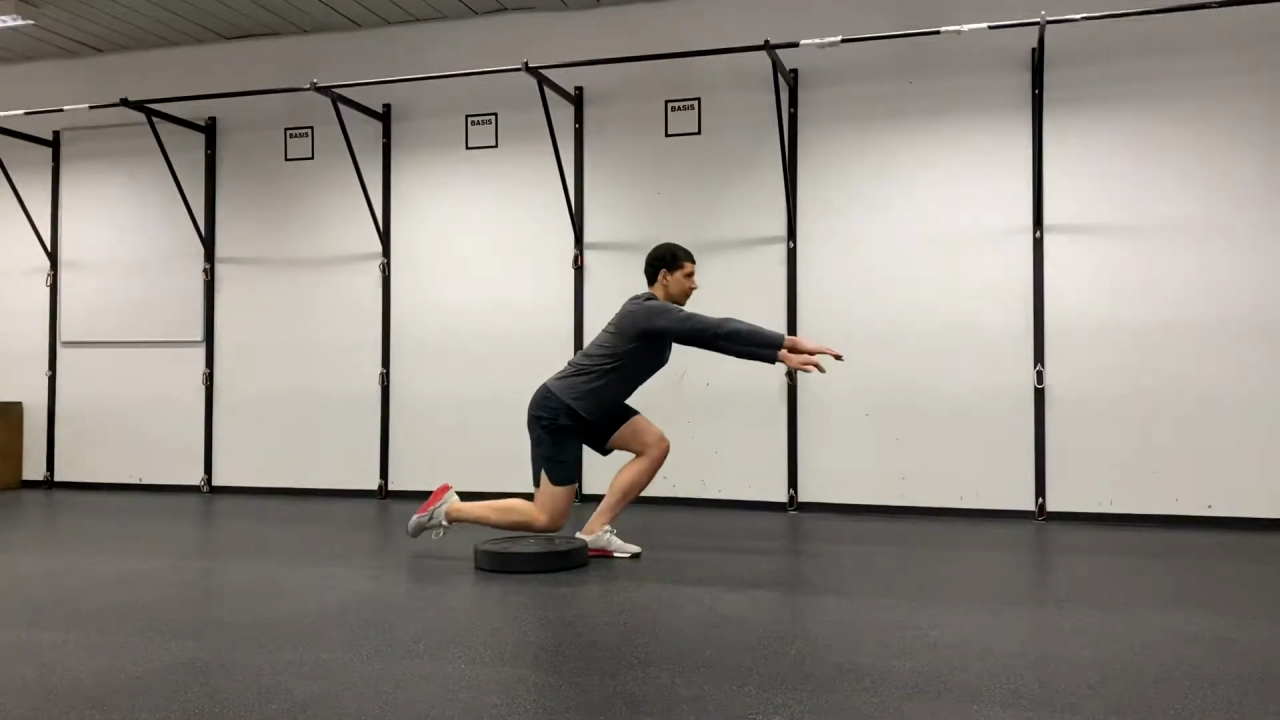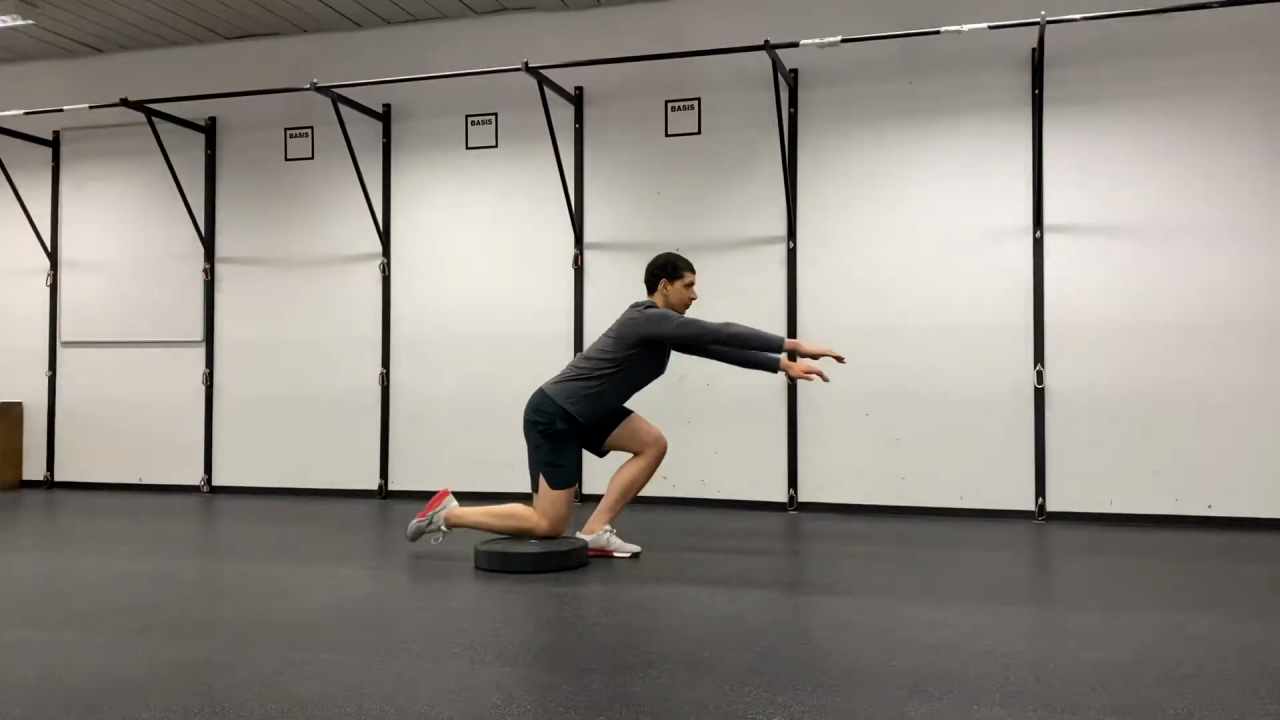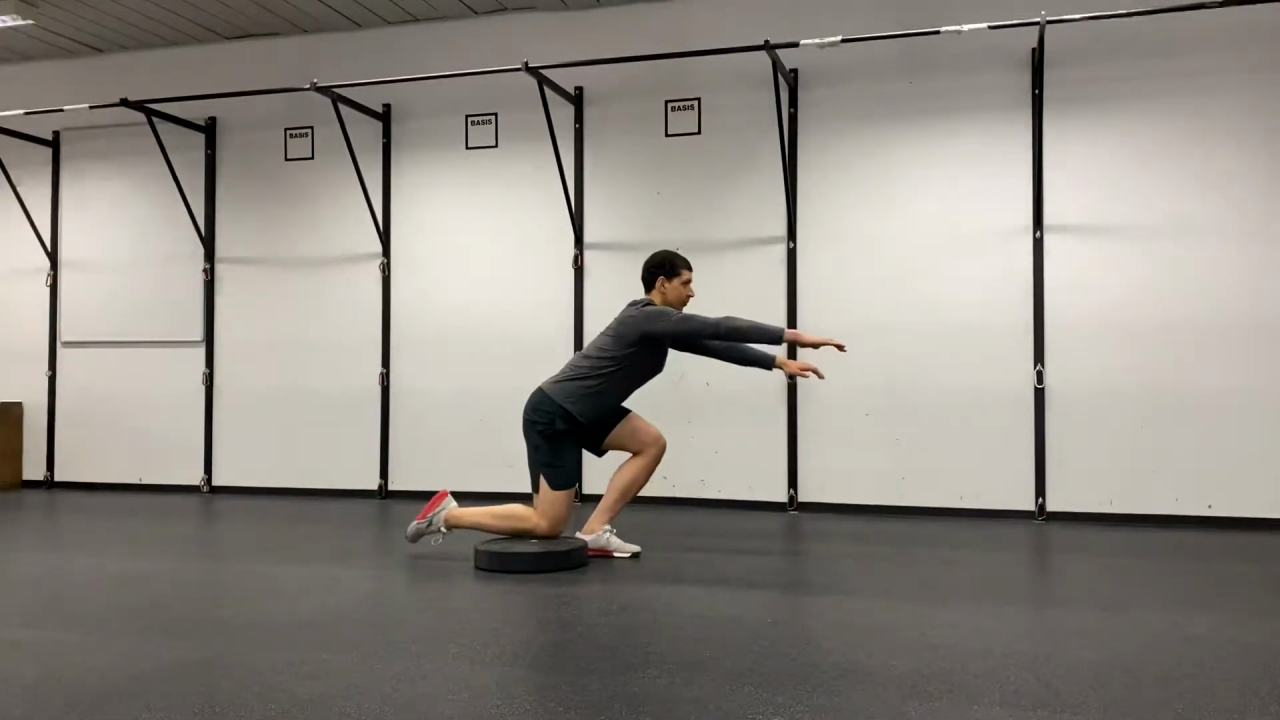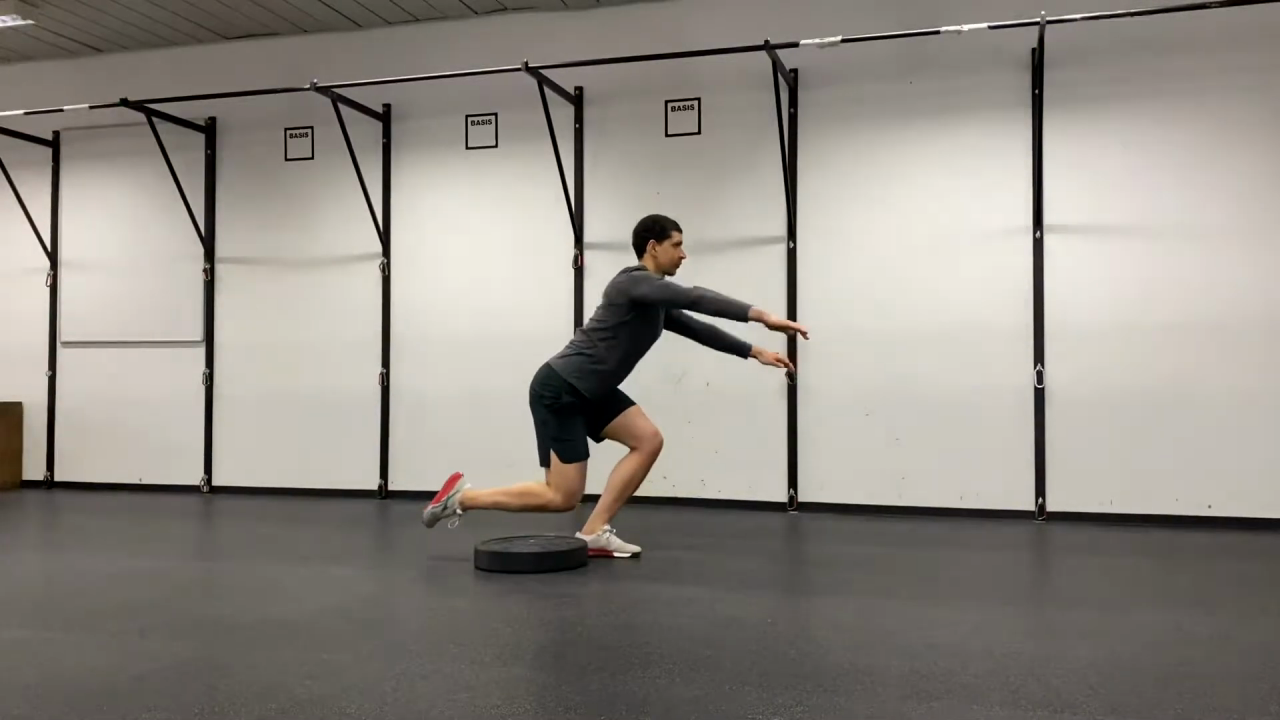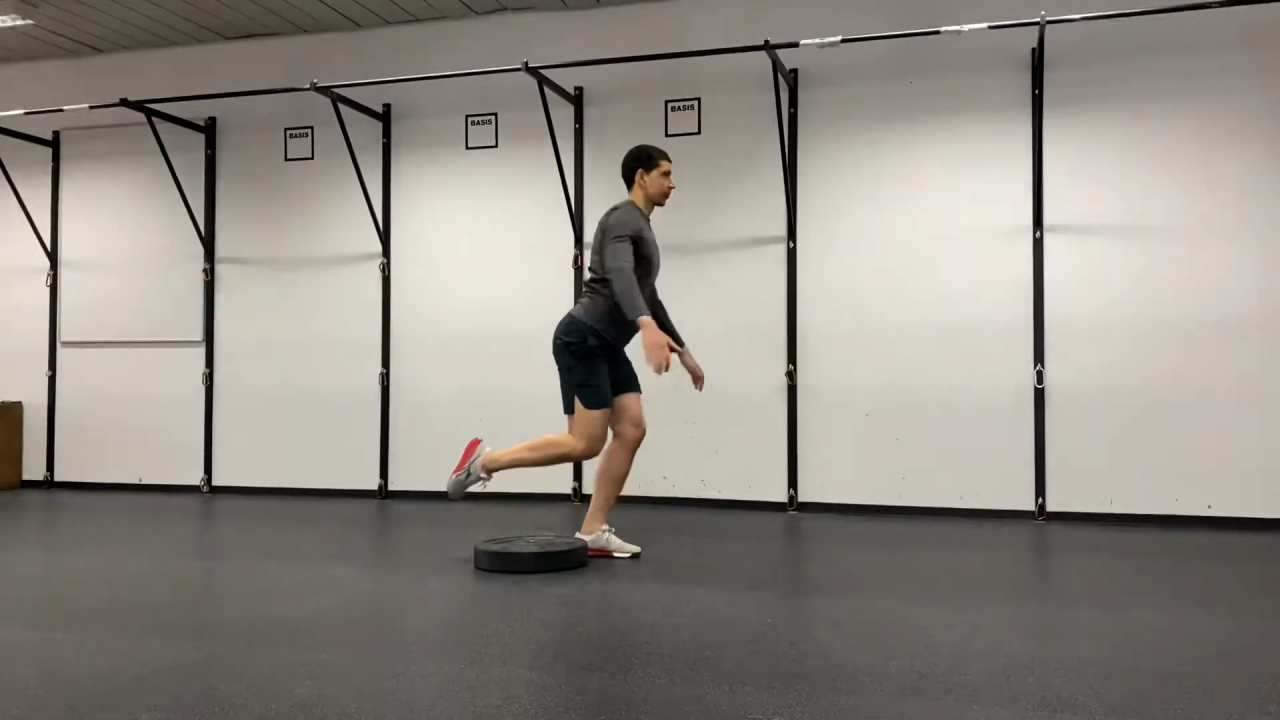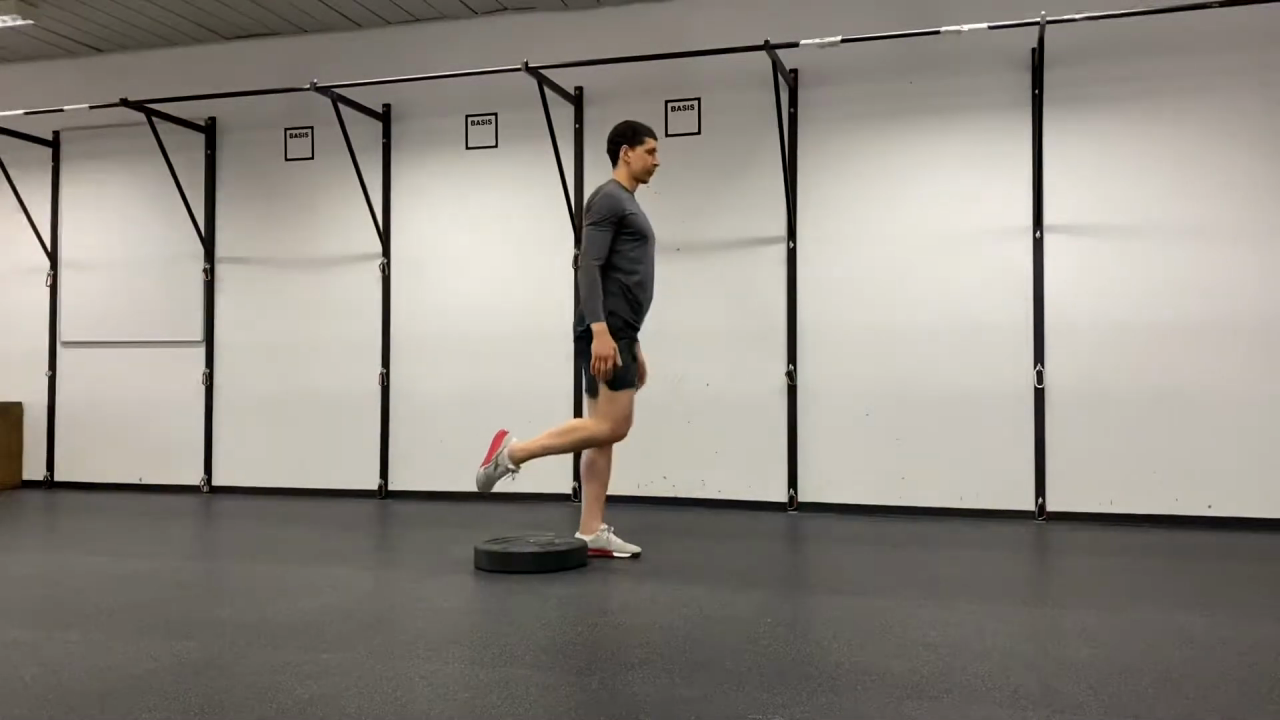
dt=0.4s
person 1, frame 1
left shoulder: (662, 317)
right shoulder: (647, 313)
left elbow: (716, 339)
right elbow: (718, 330)
left wrist: (781, 354)
right wrist: (790, 341)
left hip: (587, 407)
right hip: (557, 410)
left knee: (655, 445)
right knee: (548, 519)
left ankle: (595, 533)
right ankle: (446, 509)
person 1, frame 2
left shoulder: (660, 325)
right shoulder: (649, 320)
left elbow: (715, 348)
right elbow: (719, 334)
left wrist: (782, 365)
right wrist: (791, 344)
left hip: (581, 411)
right hip: (553, 415)
left knee: (653, 445)
right knee: (548, 524)
left ankle: (595, 532)
right ankle: (446, 513)
person 1, frame 3
left shoulder: (658, 324)
right shoulder: (647, 318)
left elbow: (712, 346)
right elbow: (717, 329)
left wrist: (778, 362)
right wrist: (792, 336)
left hip: (579, 410)
right hip: (552, 415)
left knee: (651, 444)
right knee: (548, 525)
left ankle: (595, 532)
right ankle: (446, 515)
person 1, frame 4
left shoulder: (654, 302)
right shoulder: (634, 281)
left elbow: (695, 328)
right elbow: (692, 297)
left wrist: (754, 352)
right wrist: (758, 314)
left hip: (587, 391)
right hip: (558, 391)
left knee: (648, 440)
right knee: (560, 497)
left ankle: (594, 532)
right ankle: (461, 497)
person 1, frame 5
left shoulder: (640, 228)
right shoulder: (622, 220)
left elbow: (648, 297)
right elbow: (620, 275)
left wrist: (683, 350)
right wrist: (647, 326)
left hip: (606, 345)
right hip: (583, 339)
left knee: (632, 430)
right knee: (585, 443)
left ankle: (593, 533)
right ankle: (486, 461)
person 1, frame 6
left shoulder: (627, 206)
right shoulder: (608, 198)
right elbow: (589, 267)
left wrist: (633, 346)
right wrist: (600, 331)
left hip: (616, 329)
right hip: (604, 330)
left knee: (605, 430)
right knee: (611, 426)
left ankle: (591, 532)
right ankle: (513, 452)
